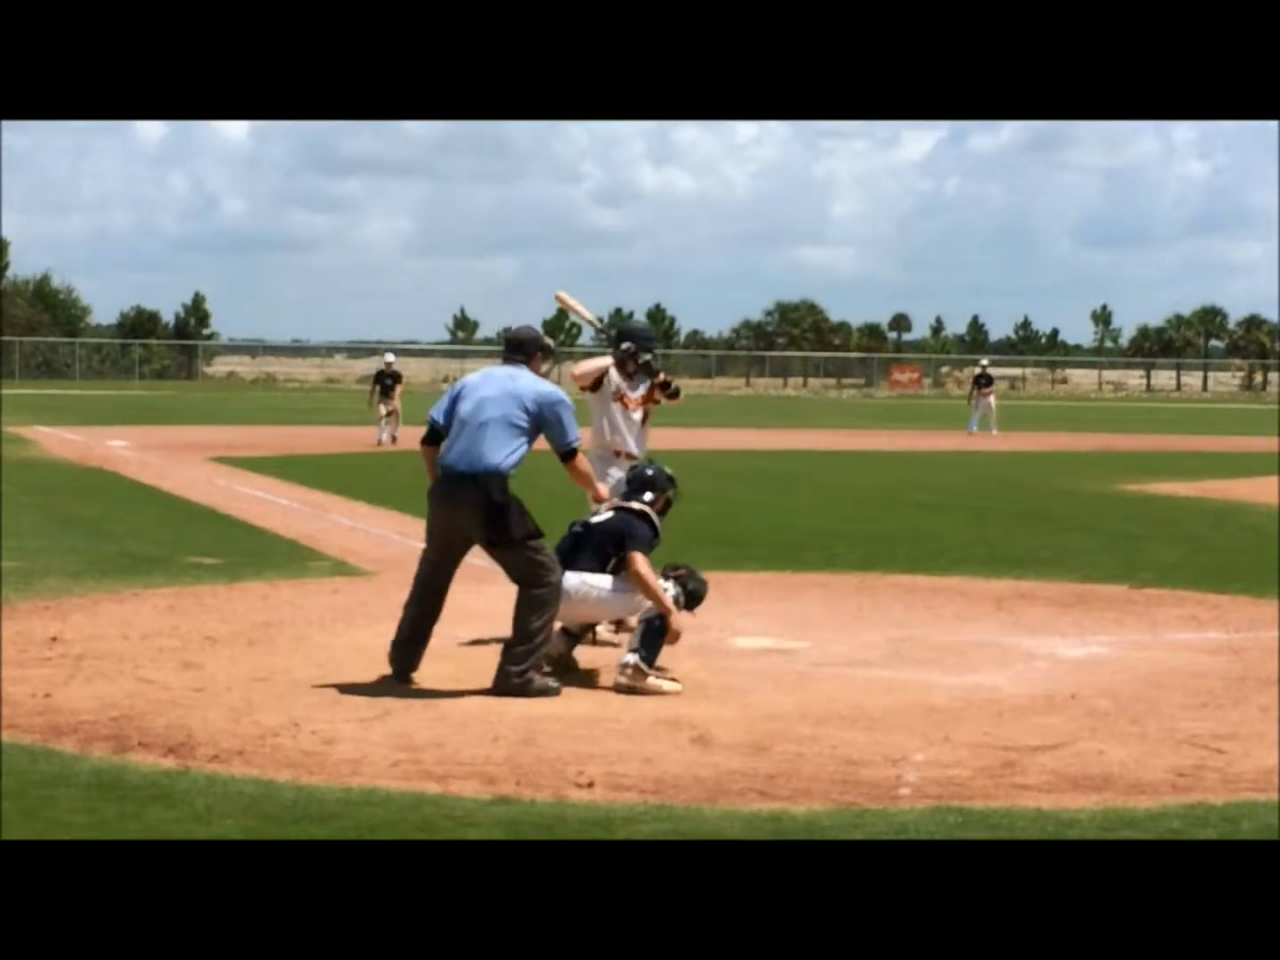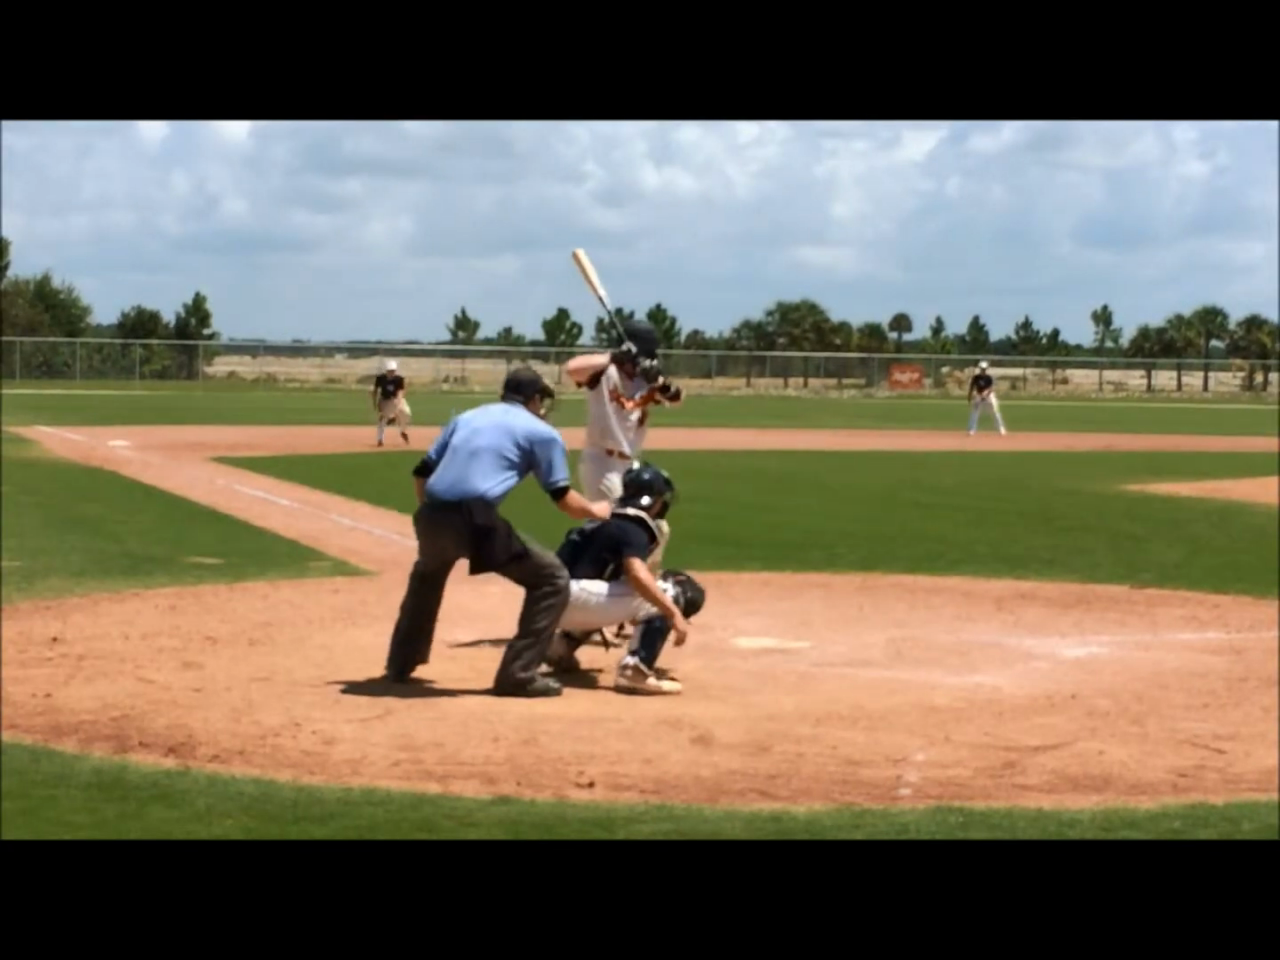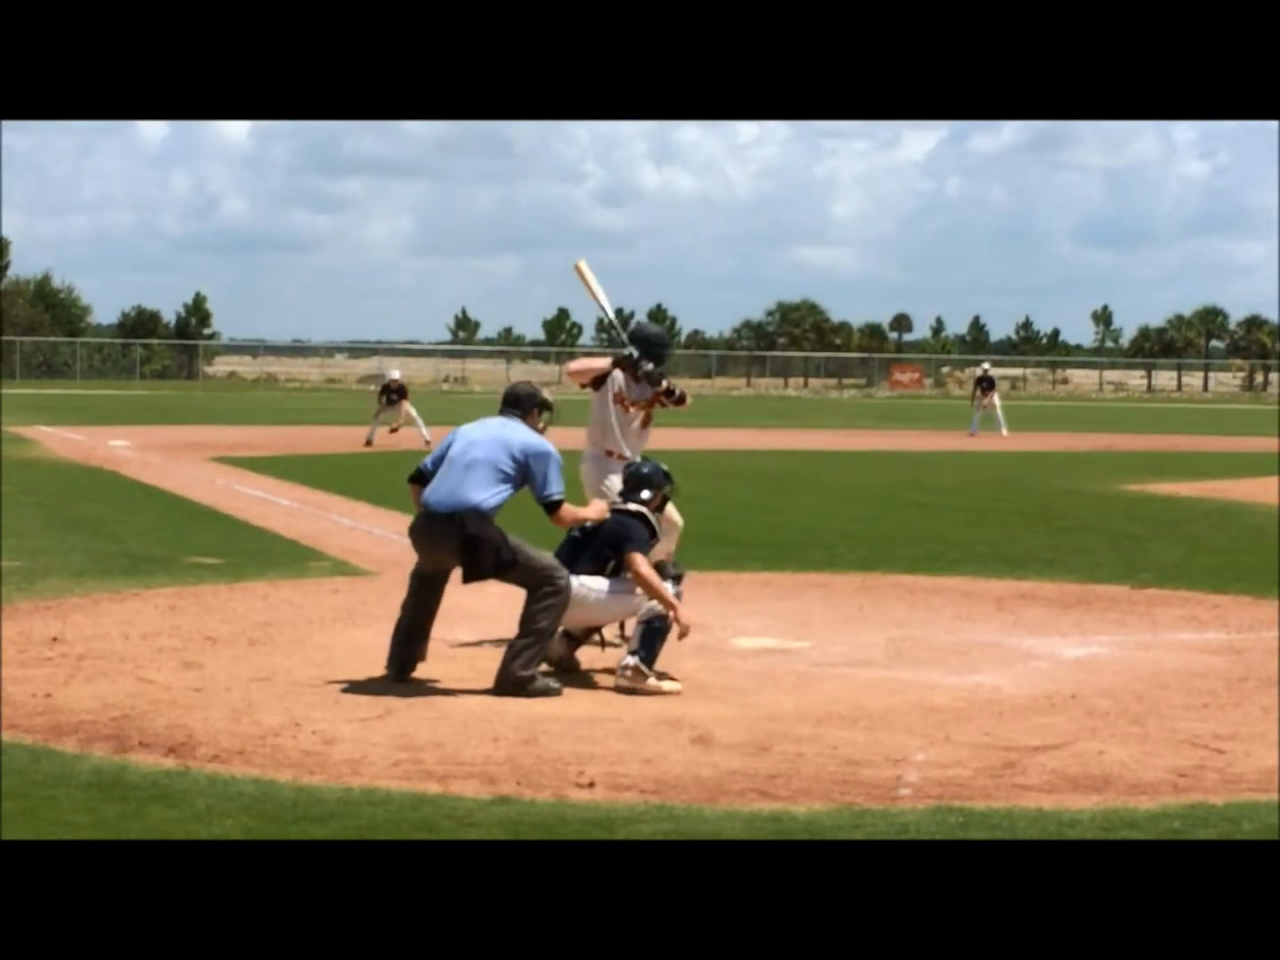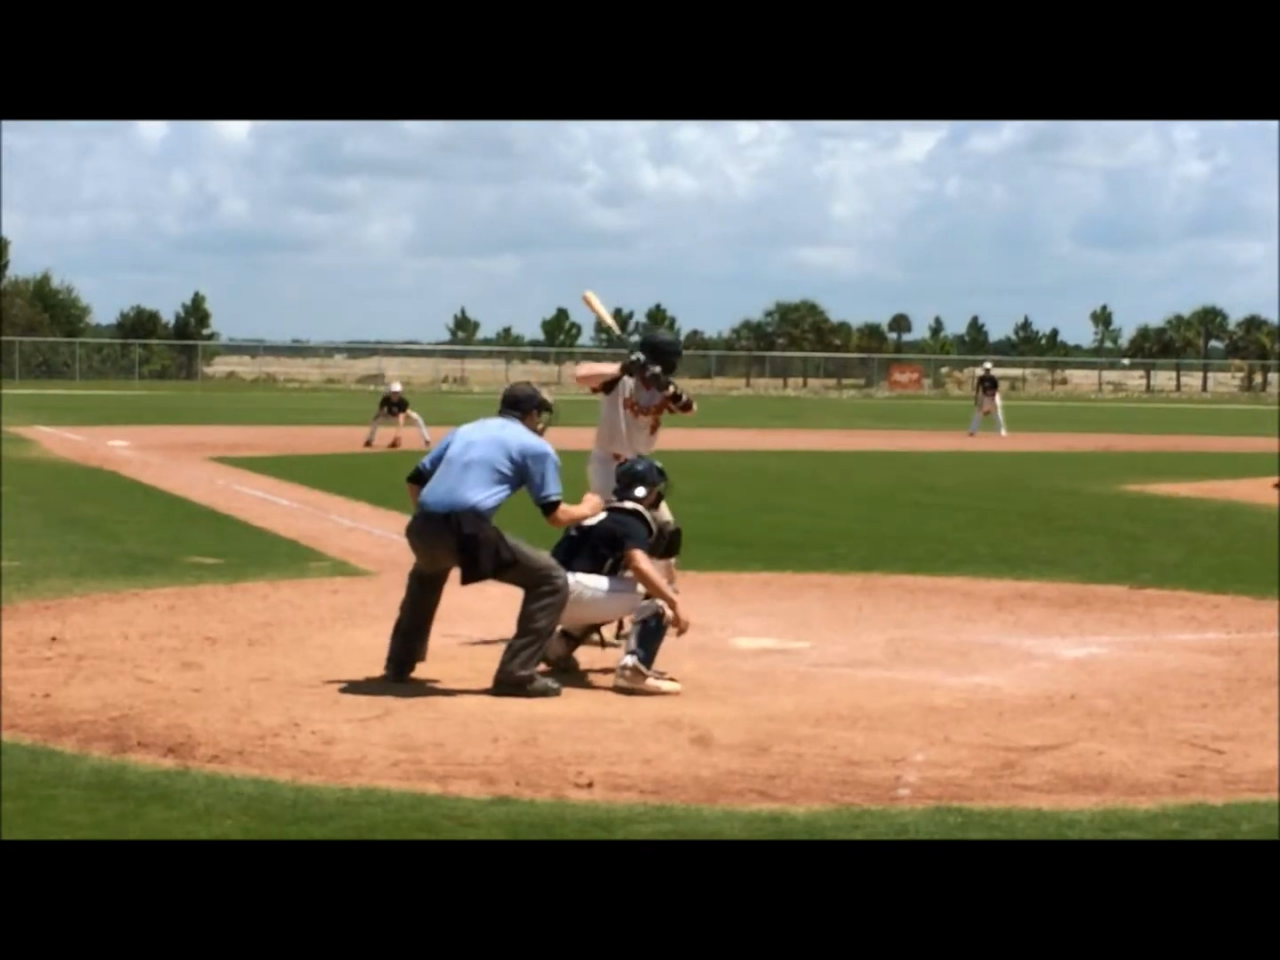
dt=0.2s
person 1, frame 1
left shoulder: (468, 381)
right shoulder: (548, 393)
left elbow: (430, 441)
right elbow: (571, 459)
right wrist: (597, 489)
left hip: (445, 492)
right hip: (487, 495)
left knee: (433, 573)
right knee: (542, 578)
left ankle: (402, 662)
right ankle: (518, 675)
person 1, frame 2
left shoulder: (467, 417)
right shoulder: (541, 431)
left elbow: (422, 472)
right elbow: (564, 500)
right wrist: (596, 509)
left hip: (430, 518)
right hip: (474, 521)
left knee: (427, 575)
right knee: (552, 579)
left ankle: (400, 662)
right ankle: (518, 675)
person 1, frame 3
left shoulder: (465, 429)
right shoulder: (538, 445)
left elbow: (418, 480)
right elbow: (558, 514)
right wrist: (593, 512)
left hip: (425, 529)
right hip: (469, 531)
left knee: (428, 574)
right knee: (553, 580)
left ankle: (400, 662)
right ankle: (518, 674)
person 1, frame 4
left shoulder: (465, 430)
right shoulder: (535, 446)
left elbow: (415, 480)
right elbow: (556, 515)
right wrist: (588, 508)
left hip: (422, 529)
right hip: (466, 532)
left knee: (426, 574)
right knee: (550, 580)
left ankle: (399, 663)
right ankle: (517, 674)
person 2, frame 1
right shoulder: (604, 374)
left elbow: (674, 393)
right elbow: (575, 373)
left wrist: (657, 373)
right wrist: (614, 358)
left hip: (636, 466)
right hip: (608, 466)
left ankle: (618, 616)
person 2, frame 2
left shoulder: (647, 379)
right shoulder: (604, 372)
left elbow: (676, 397)
right elbow: (572, 368)
left wrist: (657, 378)
right wrist: (614, 356)
left hip: (631, 465)
right hip: (601, 463)
left knee: (658, 532)
person 2, frame 3
left shoulder: (653, 382)
right shoulder: (609, 375)
left elbow: (682, 401)
right elbow: (572, 370)
left wrist: (660, 383)
right wrist: (615, 361)
left hip: (633, 465)
right hip: (602, 463)
left knee: (672, 523)
person 2, frame 4
left shoulder: (664, 385)
right shoulder: (621, 378)
left elbow: (689, 407)
right elbow: (581, 374)
left wrist: (667, 388)
right wrist: (624, 367)
right hip: (609, 467)
left knee: (663, 532)
person 3, frame 1
left shoulder: (611, 515)
right shoulder: (637, 524)
right elbow: (638, 570)
right wrist: (671, 611)
right hip: (572, 590)
right knee: (668, 593)
left ankle: (559, 647)
right ankle: (635, 670)
person 3, frame 2
left shoulder: (611, 520)
right shoulder: (634, 529)
right elbow: (637, 575)
right wrist: (674, 613)
right hip: (573, 596)
right knee: (668, 593)
left ankle: (561, 648)
right ankle: (635, 671)
person 3, frame 3
left shoulder: (612, 515)
right shoulder: (635, 523)
right elbow: (639, 569)
right wrist: (676, 607)
right hip: (573, 592)
left knee: (612, 597)
right knee: (664, 594)
left ankle: (561, 648)
right ankle: (635, 670)
person 3, frame 4
left shoulder: (609, 513)
right shoulder: (632, 520)
right elbow: (639, 565)
right wrist: (674, 603)
right hip: (569, 591)
left knee: (610, 596)
right knee: (655, 596)
left ankle: (559, 647)
right ankle: (633, 670)
